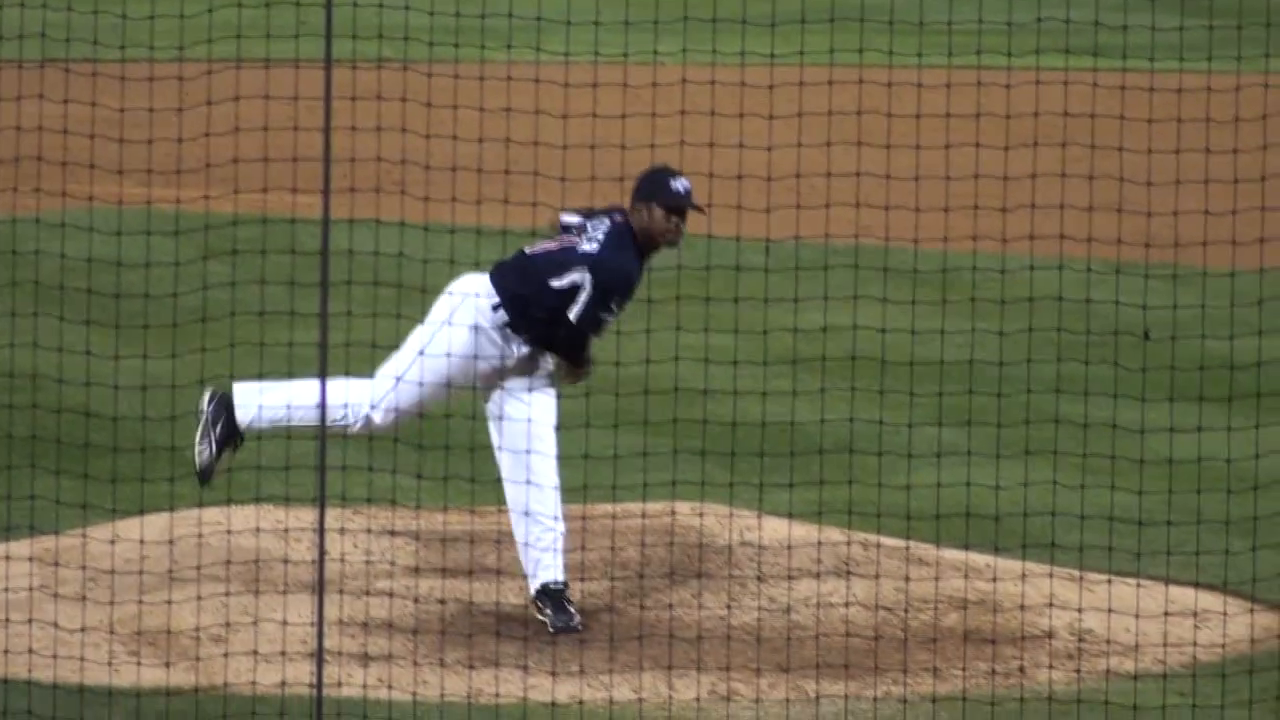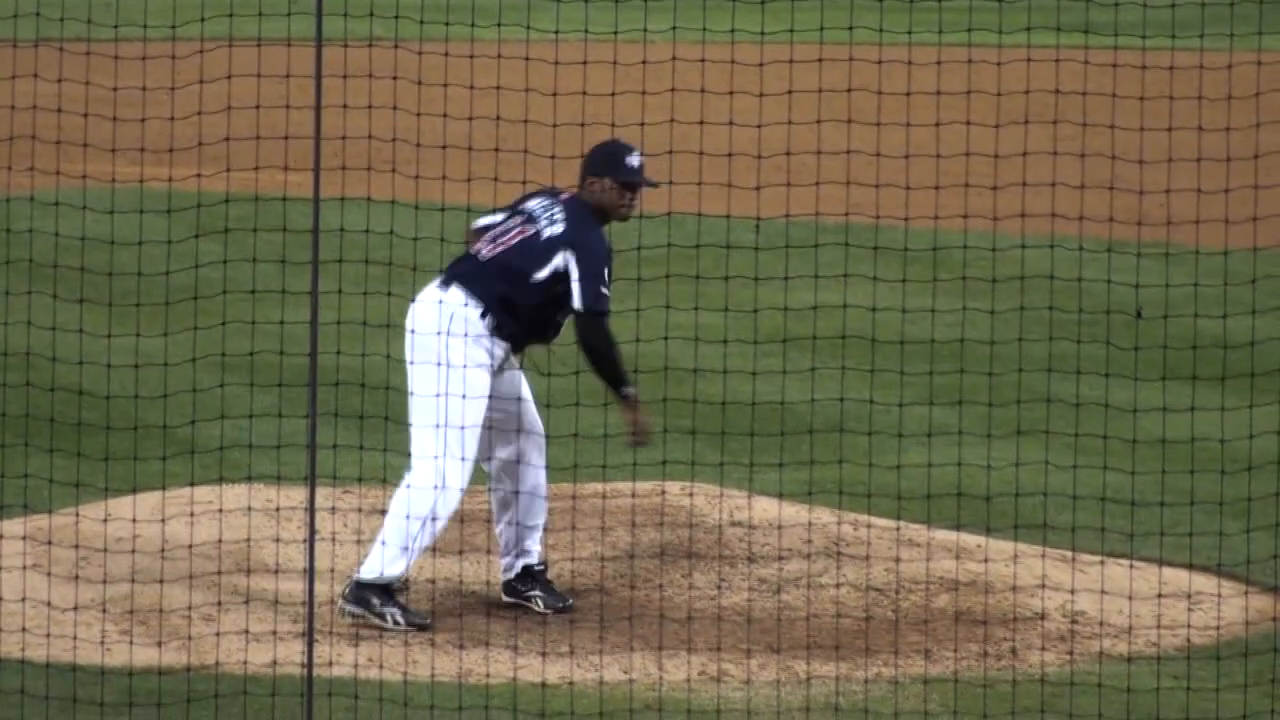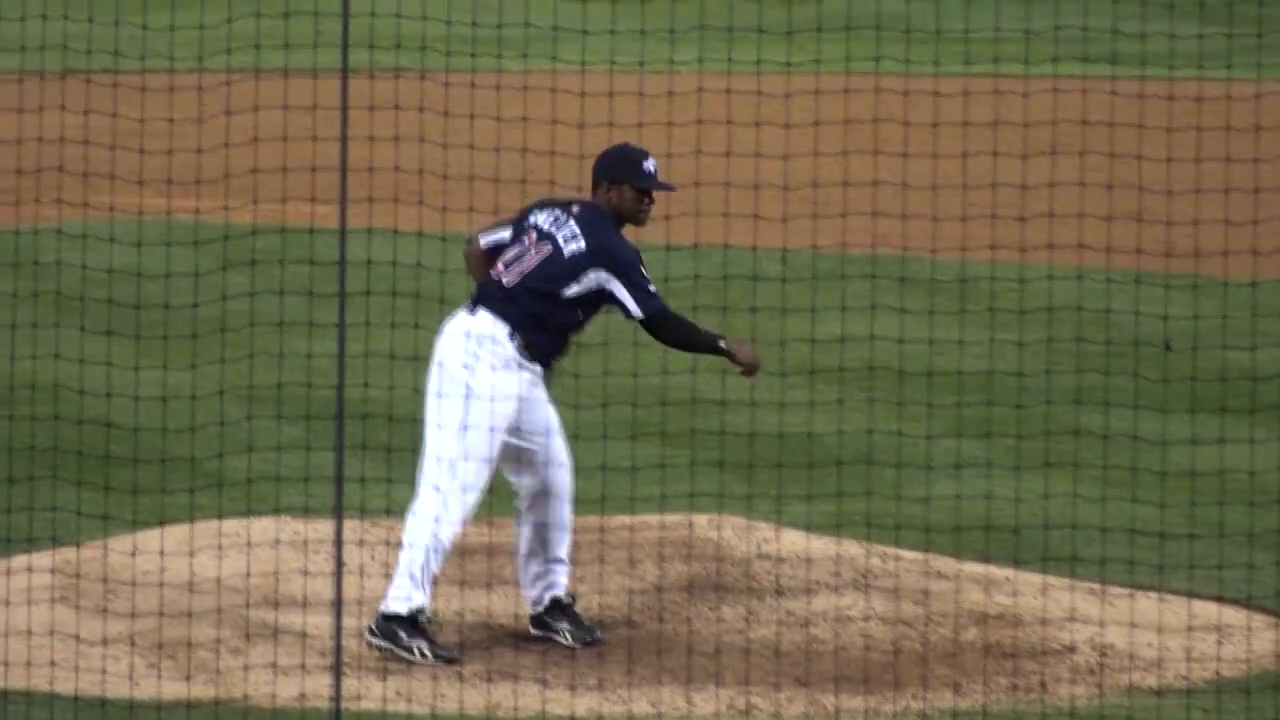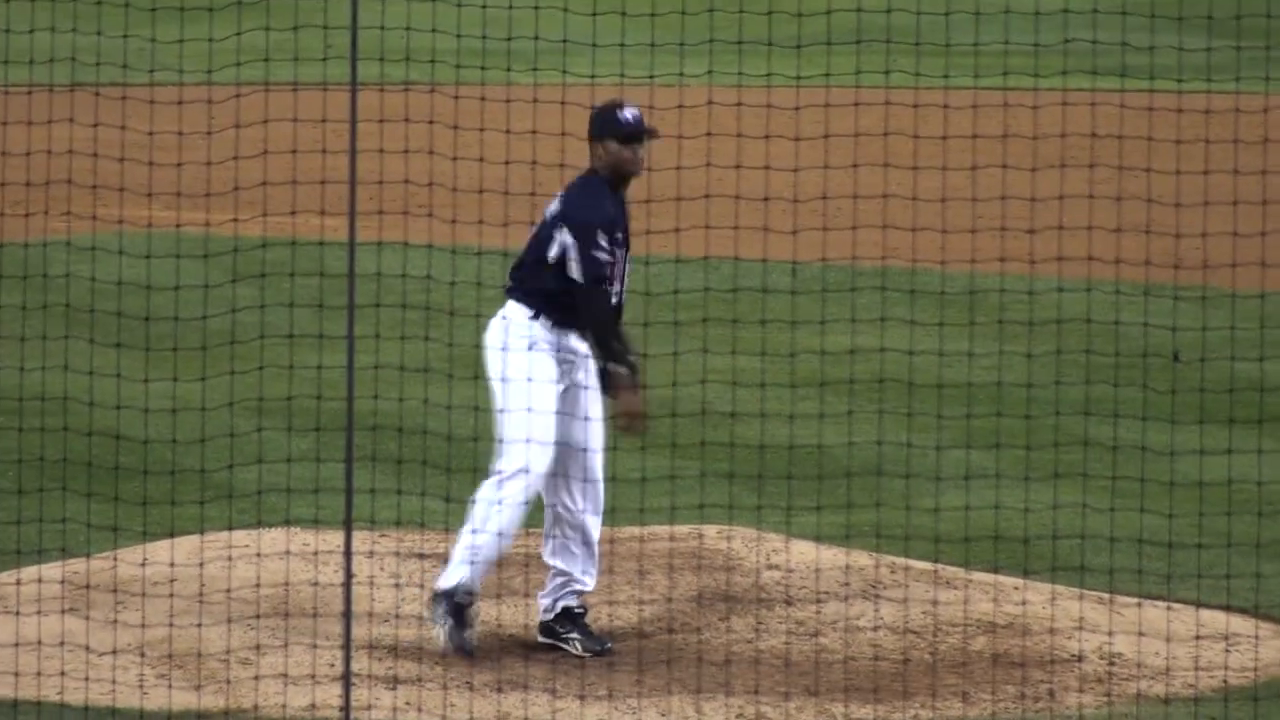
dt=0.3s
person 1, frame 1
left shoulder: (610, 224)
right shoulder: (618, 266)
left elbow: (567, 226)
right elbow: (569, 339)
right wrist: (578, 363)
left hip: (525, 350)
right hip: (475, 320)
left knee: (535, 469)
right knee: (372, 405)
left ankle: (548, 588)
right ankle: (233, 412)
person 1, frame 2
left shoulder: (542, 204)
right shoulder: (587, 243)
left elbow: (477, 233)
right elbow: (592, 333)
right wrist: (628, 398)
left hip: (488, 342)
right hip: (457, 333)
left knee: (522, 450)
right knee: (444, 468)
left ankle: (522, 572)
person 1, frame 3
left shoulder: (547, 211)
right shoulder: (611, 251)
left elbow: (477, 252)
right elbow: (661, 324)
right wrist: (727, 349)
left hip: (513, 362)
right hip: (488, 353)
left knee: (550, 477)
right knee: (452, 484)
left ankle: (548, 603)
right ankle: (398, 618)
person 1, frame 4
left shoulder: (613, 201)
right shoulder: (586, 204)
right elbow: (594, 295)
left wrist: (619, 365)
right wrist: (621, 382)
left hip: (576, 346)
right hip: (530, 335)
left knee: (581, 481)
right knee: (524, 468)
left ankle: (561, 611)
right ankle: (454, 595)
